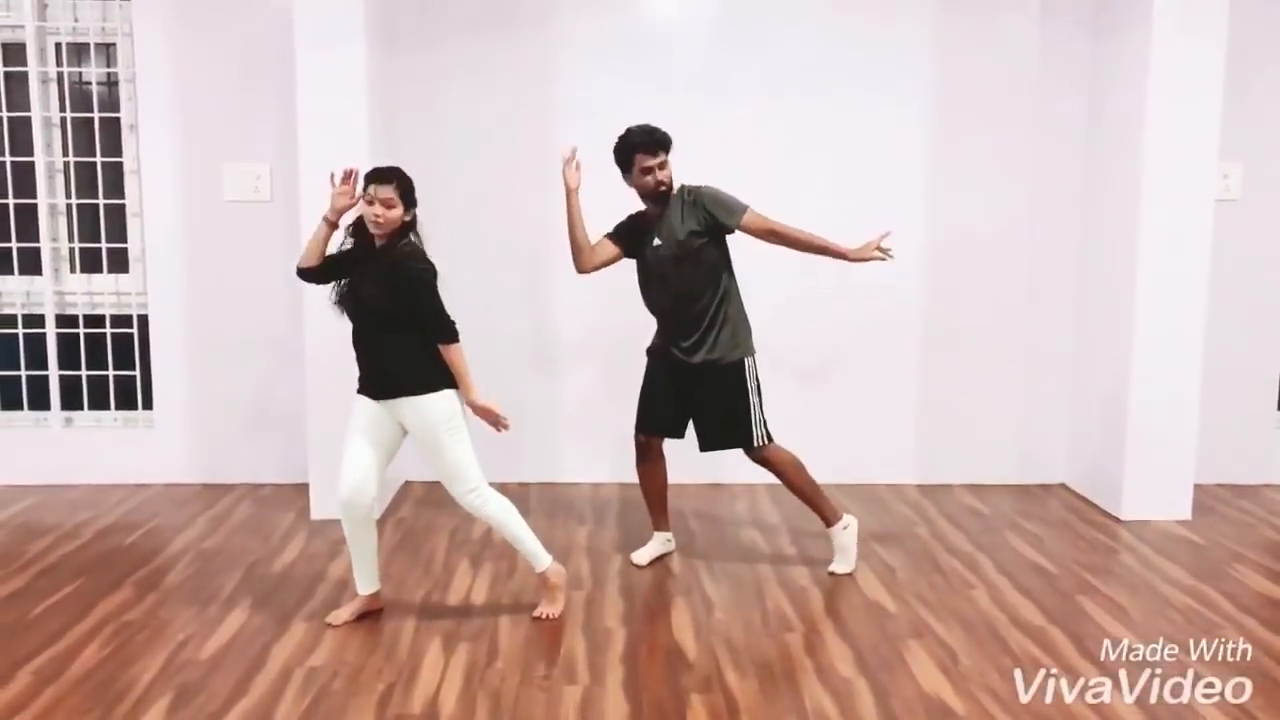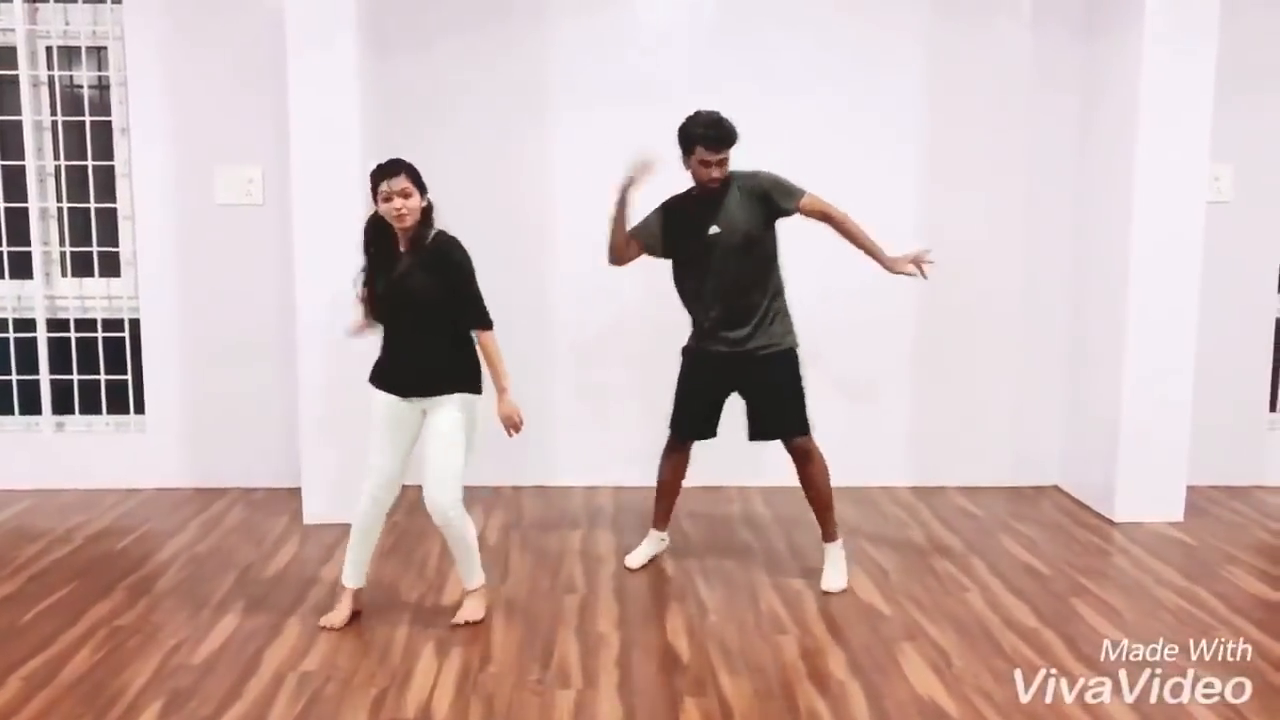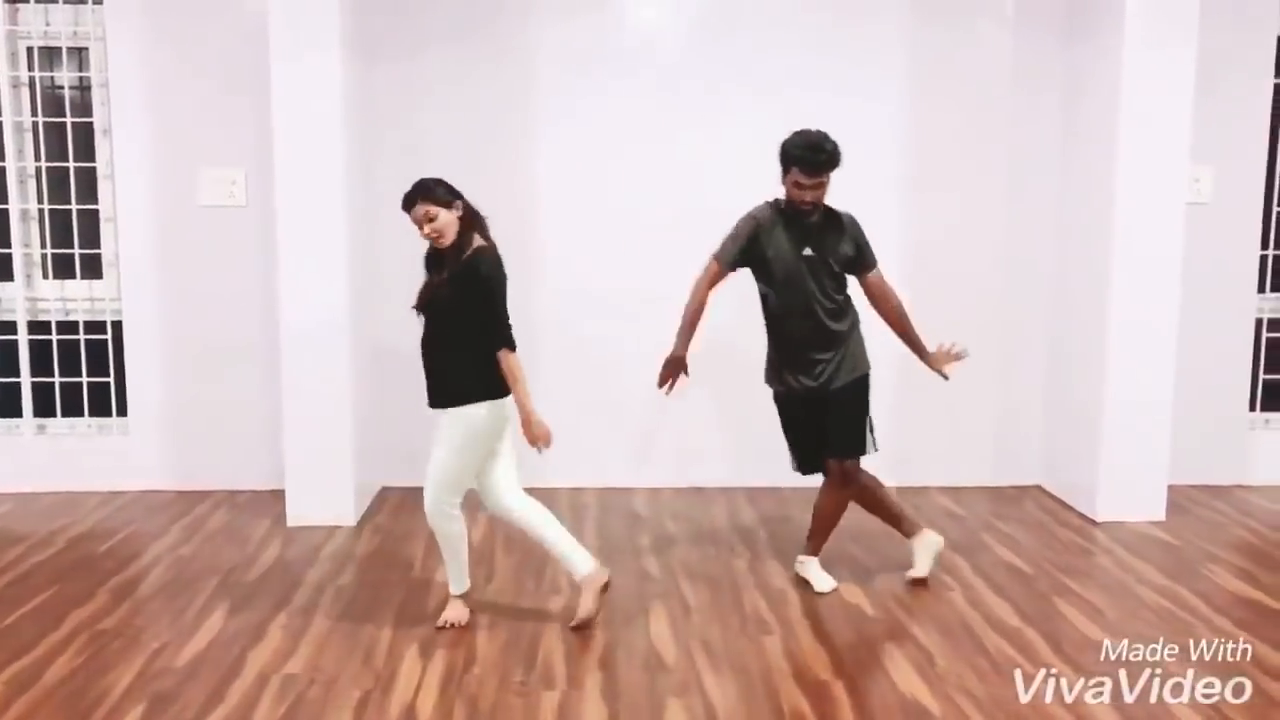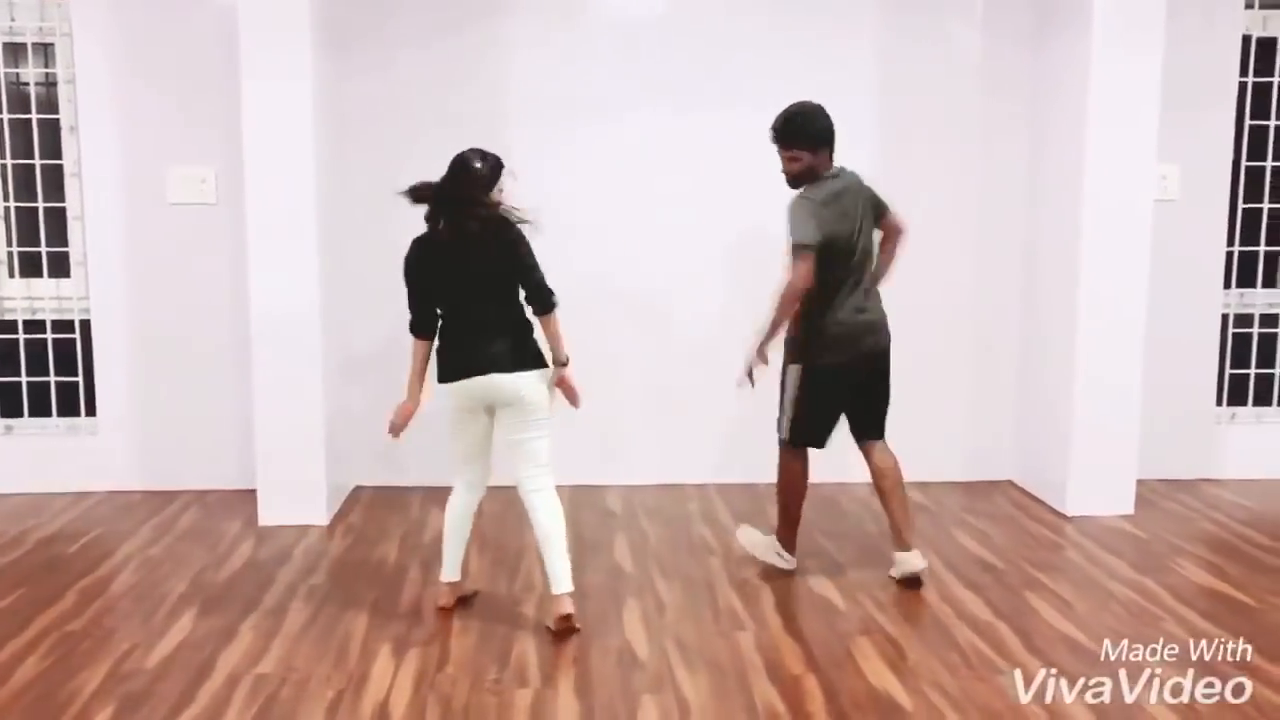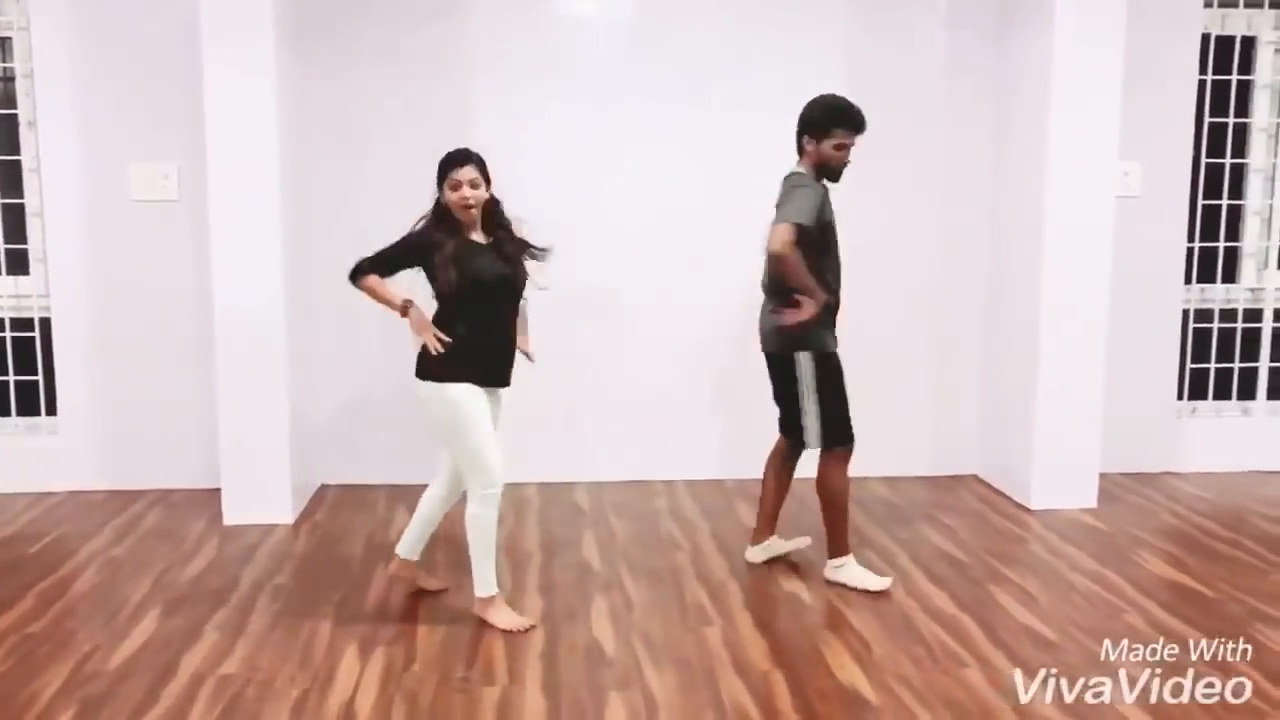
dt=0.4s
person 1, frame 1
left shoulder: (701, 202)
right shoulder: (633, 229)
left elbow: (769, 229)
right elbow: (584, 261)
left wrist: (847, 253)
right wrist: (572, 194)
left hip: (724, 352)
right hip: (671, 353)
left knee: (759, 448)
right knee: (646, 441)
left ankle: (839, 523)
right ankle: (662, 535)
person 1, frame 2
left shoulder: (758, 188)
right shoulder: (674, 214)
left elbow: (825, 212)
right elbow: (618, 255)
left wrist: (886, 260)
right wrist: (623, 196)
left hip: (768, 343)
right hip: (708, 347)
left knee: (800, 444)
right knee: (679, 439)
left ankle: (832, 546)
right ankle: (657, 535)
person 1, frame 3
left shoulder: (845, 228)
right shoulder: (760, 224)
left elbow: (880, 294)
right elbow: (707, 279)
left wrist: (923, 354)
right wrist: (680, 346)
left hip: (845, 367)
right hip: (790, 374)
left knee: (842, 466)
right knee: (836, 470)
left ankle: (809, 556)
right ankle: (918, 535)
person 1, frame 4
left shoulder: (809, 205)
right shoulder: (855, 187)
left elbow: (799, 283)
right elbow: (895, 229)
left wrist: (763, 343)
left hip: (823, 341)
right hip: (871, 335)
left knee: (794, 444)
right knee: (872, 441)
left ankle: (784, 546)
right ankle: (905, 549)
person 1, frame 5
left shoulder: (798, 188)
right shoulder: (808, 192)
right elbow: (778, 245)
right wrist: (814, 296)
left hip: (787, 336)
right hip: (804, 339)
left knee: (794, 437)
right knee: (836, 446)
left ankle: (763, 539)
right ankle: (839, 560)
person 2, frame 1
left shoulder: (409, 262)
right shoulder: (362, 254)
left elbow: (442, 330)
right elbow: (309, 269)
left wrist: (469, 394)
right wrist: (332, 216)
left hip: (425, 392)
right hip: (375, 395)
left knee: (472, 491)
right knee: (353, 495)
left ankle: (550, 572)
right ankle: (368, 593)
person 2, frame 2
left shoulder: (444, 249)
right shoulder: (380, 251)
left elbow: (478, 320)
left wrist: (504, 393)
right wrist: (371, 314)
left hip: (450, 391)
right hip: (393, 387)
left knee: (442, 501)
right knee: (376, 491)
left ankle: (475, 588)
right ankle: (351, 592)
person 2, frame 3
left shoulder: (480, 264)
right shoulder: (447, 262)
left elbow: (500, 339)
left wrist: (526, 408)
left hip: (478, 400)
right hip: (463, 397)
left knee: (438, 500)
right knee: (503, 497)
left ankle: (459, 595)
right ankle: (587, 571)
person 2, frame 4
left shoulder: (422, 251)
right shoulder: (506, 236)
left elbow: (423, 326)
right elbow: (542, 301)
left wrist: (413, 395)
right wrist: (561, 363)
left hip: (461, 378)
right hip: (519, 372)
left knee: (469, 480)
right knee: (537, 483)
left ankle: (450, 584)
right ankle: (561, 595)
person 2, frame 5
left shoulder: (505, 239)
right shoulder: (433, 239)
left elbow: (513, 294)
right elbow: (363, 273)
left wrist: (520, 333)
right wrist: (410, 312)
left hip: (485, 376)
right hip: (451, 376)
left knee: (460, 475)
right knee: (486, 483)
left ankle: (407, 558)
right ankle: (487, 597)
